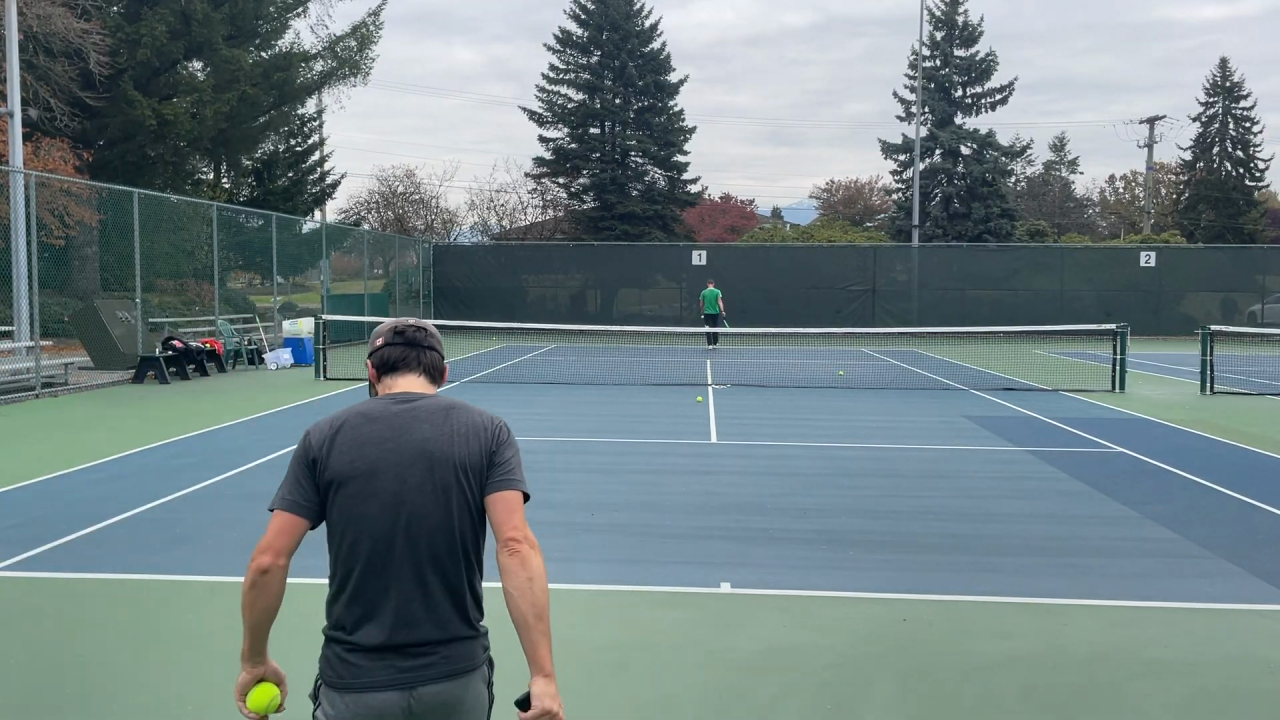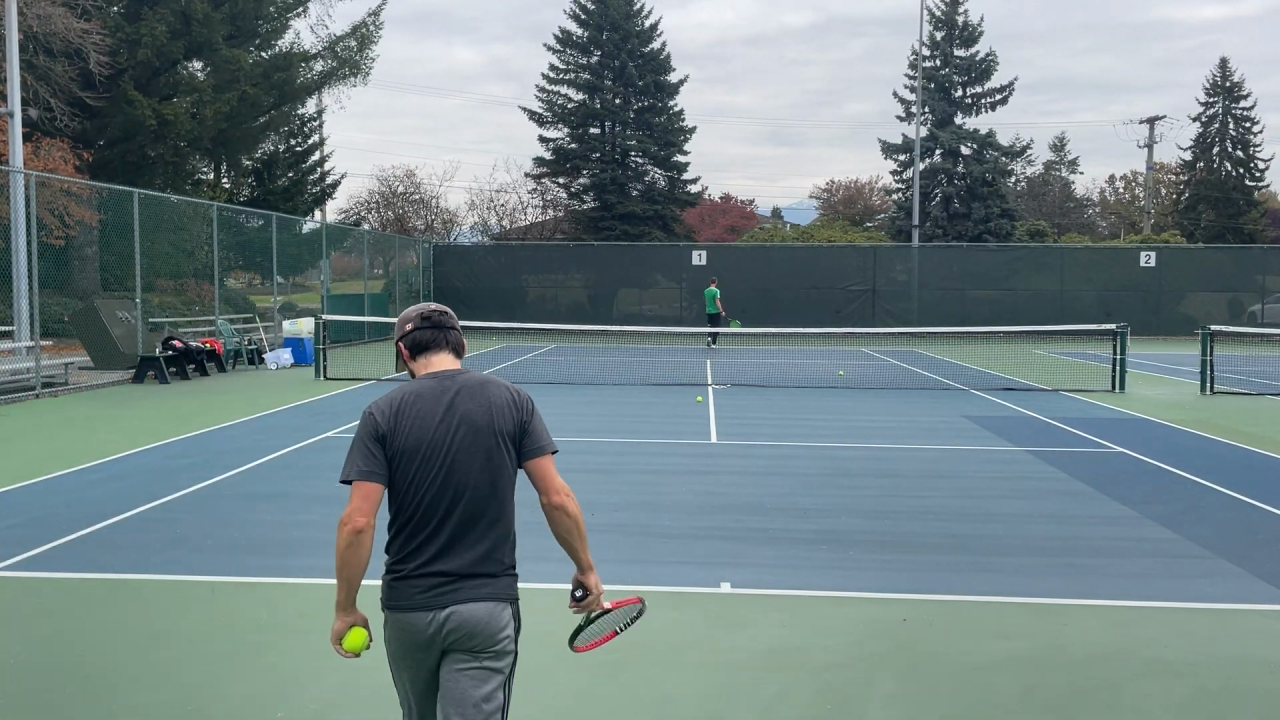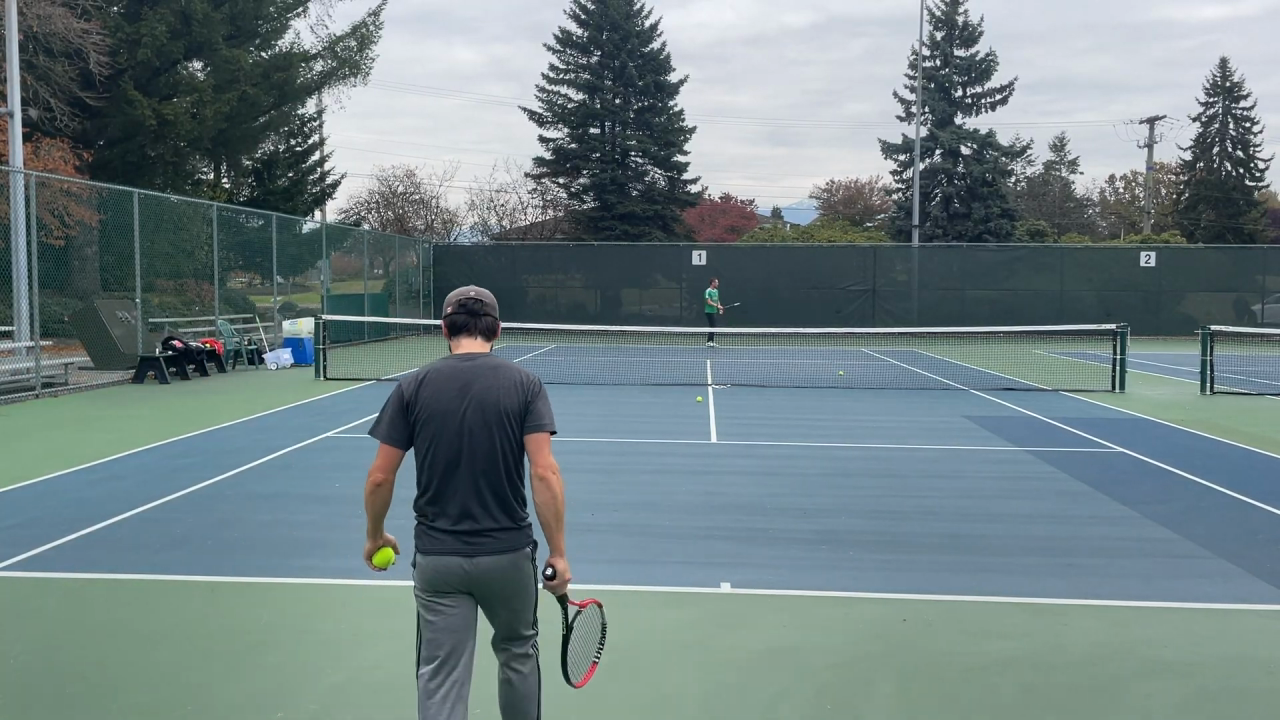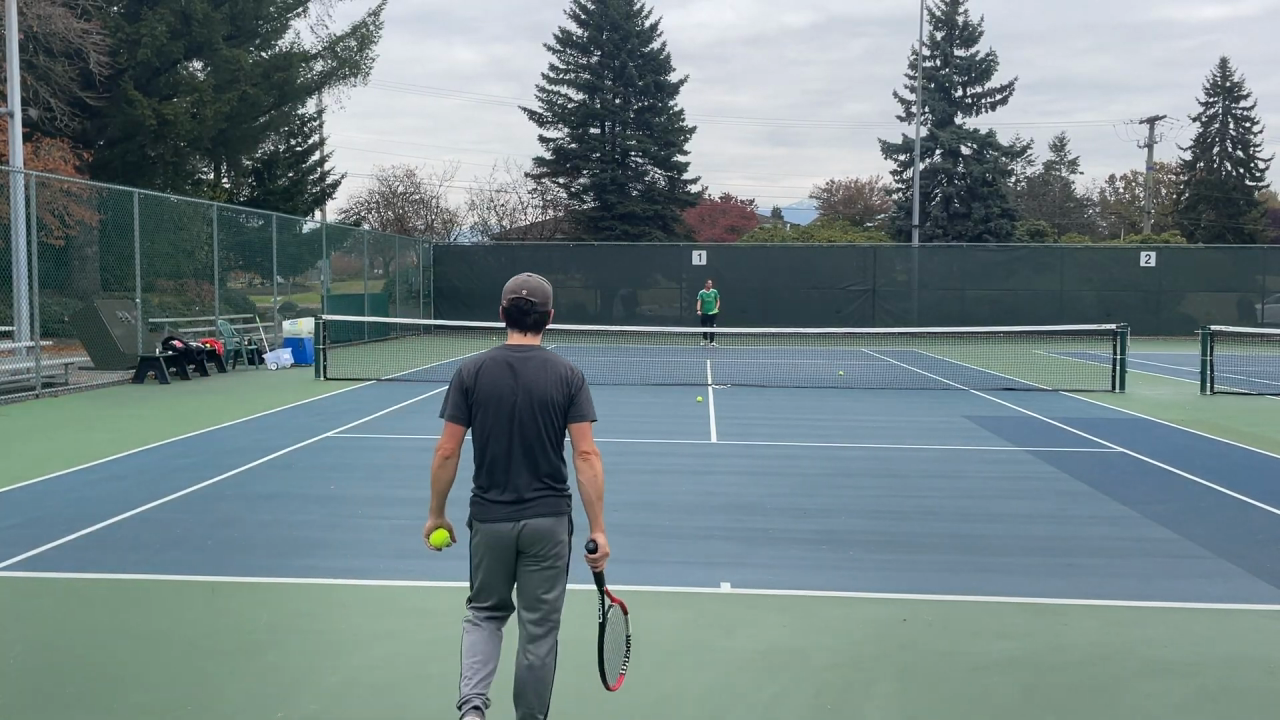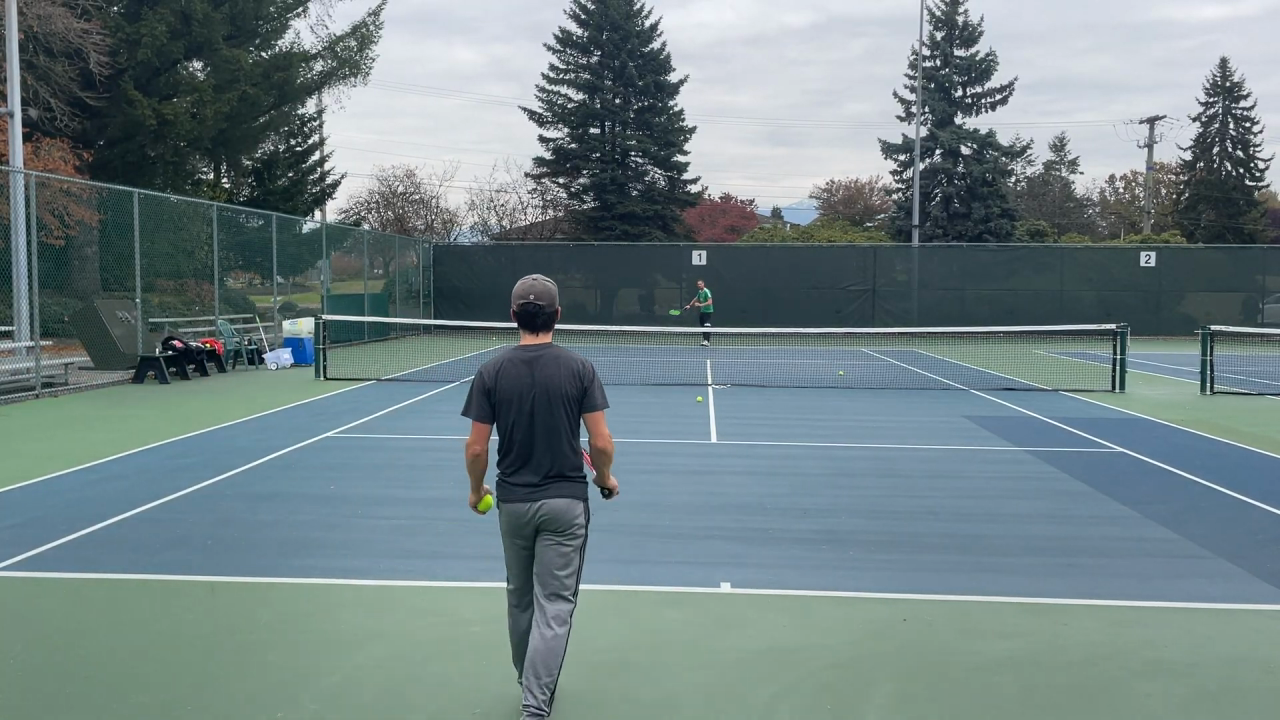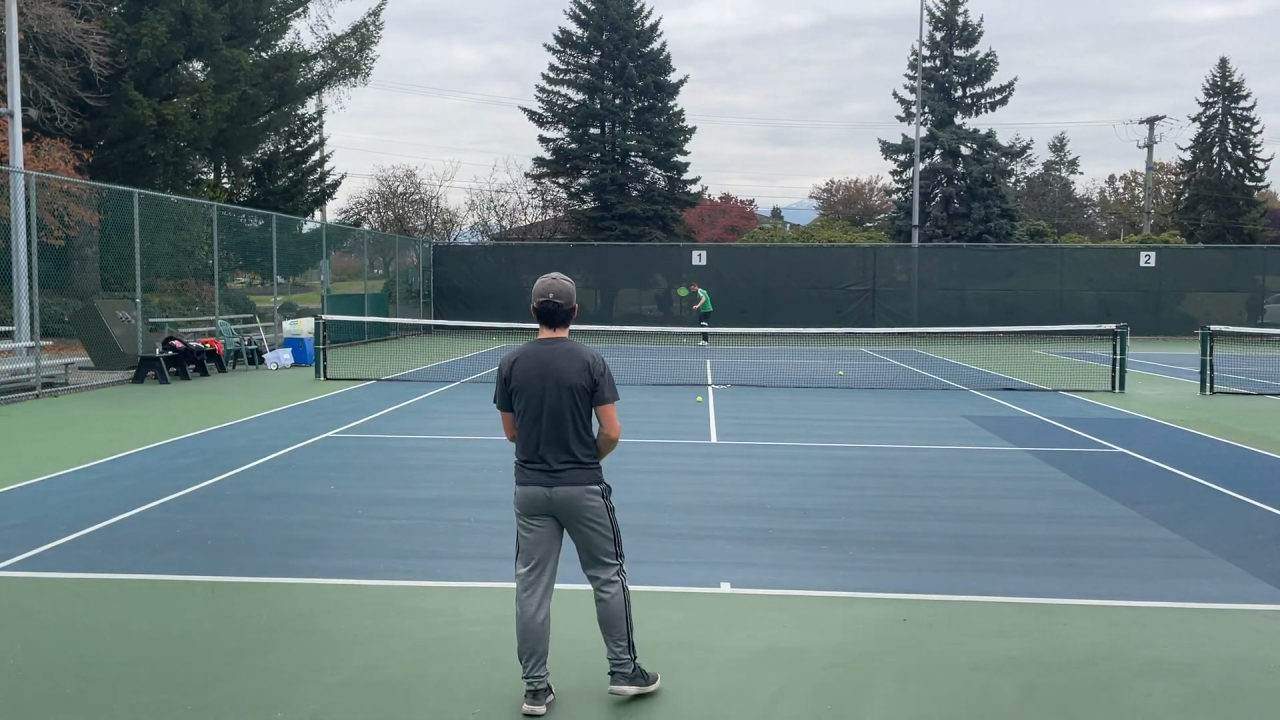
dt=0.4s
person 1, frame 1
left shoulder: (325, 436)
right shoulder: (486, 431)
left elbow: (267, 563)
right elbow: (516, 548)
left wrist: (254, 659)
right wrist: (543, 675)
left hip: (352, 687)
right hip: (457, 679)
person 1, frame 2
left shoulder: (383, 413)
right shoulder: (513, 401)
left elbow: (357, 523)
right elbow: (558, 499)
left wrist: (345, 609)
right wrist: (586, 568)
left hip: (407, 607)
right hip: (488, 606)
person 1, frame 3
left shoulder: (413, 386)
right shoulder: (524, 383)
left elbow: (379, 477)
right elbow: (545, 473)
left wrist: (374, 536)
right wrist: (558, 552)
left hip: (436, 558)
right hip: (507, 553)
left knee: (439, 682)
right knee: (517, 650)
person 1, frame 4
left shoulder: (471, 371)
right shoulder: (568, 375)
left elbow: (447, 452)
right elbow: (586, 455)
left wrist: (436, 513)
right wrist: (598, 528)
left hip: (489, 519)
right hip: (548, 520)
left knee: (485, 616)
right knee: (539, 630)
person 1, frame 5
left shoulder: (492, 371)
right shoulder: (579, 368)
left elbow: (476, 447)
right elbow: (601, 441)
left wrist: (476, 488)
right wrist: (606, 478)
left hip: (514, 503)
right hip: (566, 502)
left knee: (521, 599)
right knee: (555, 608)
person 1, frame 6
left shoulder: (511, 363)
right shoulder: (590, 361)
left elbow: (511, 432)
right elbow: (611, 432)
left hip: (530, 488)
right hip: (583, 487)
left knee: (532, 588)
right knee: (609, 575)
right ankle: (624, 671)
